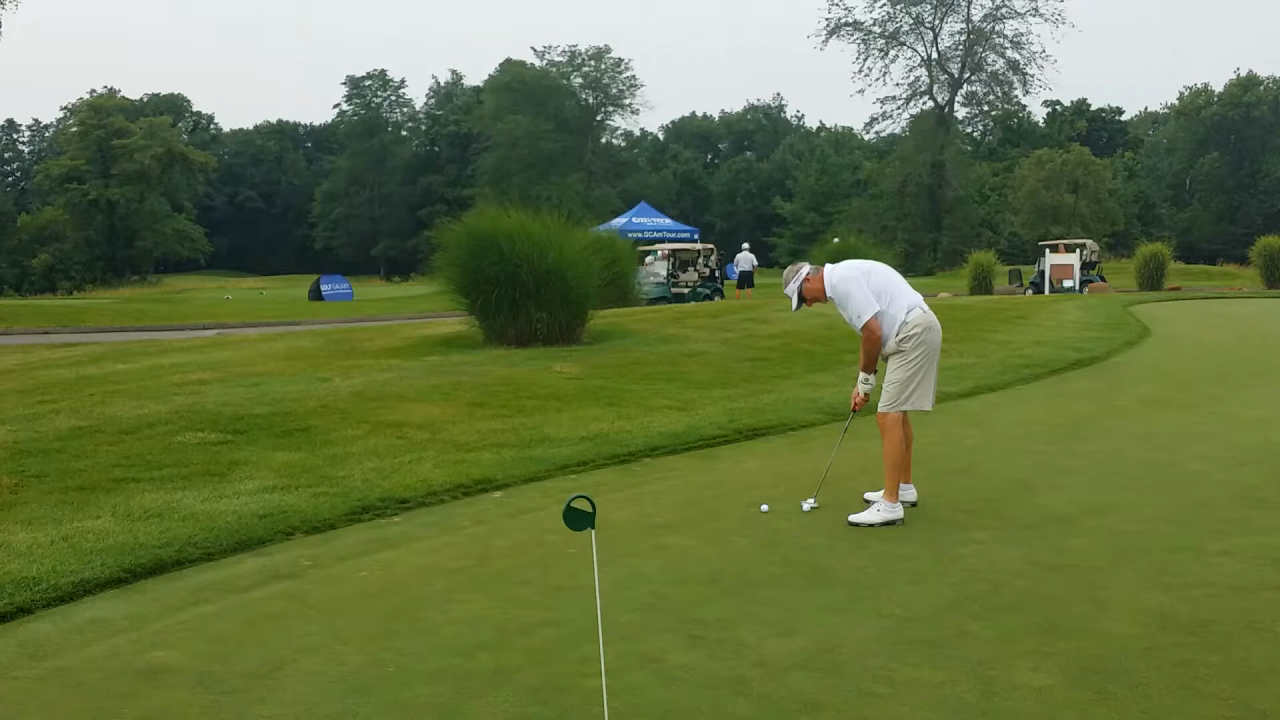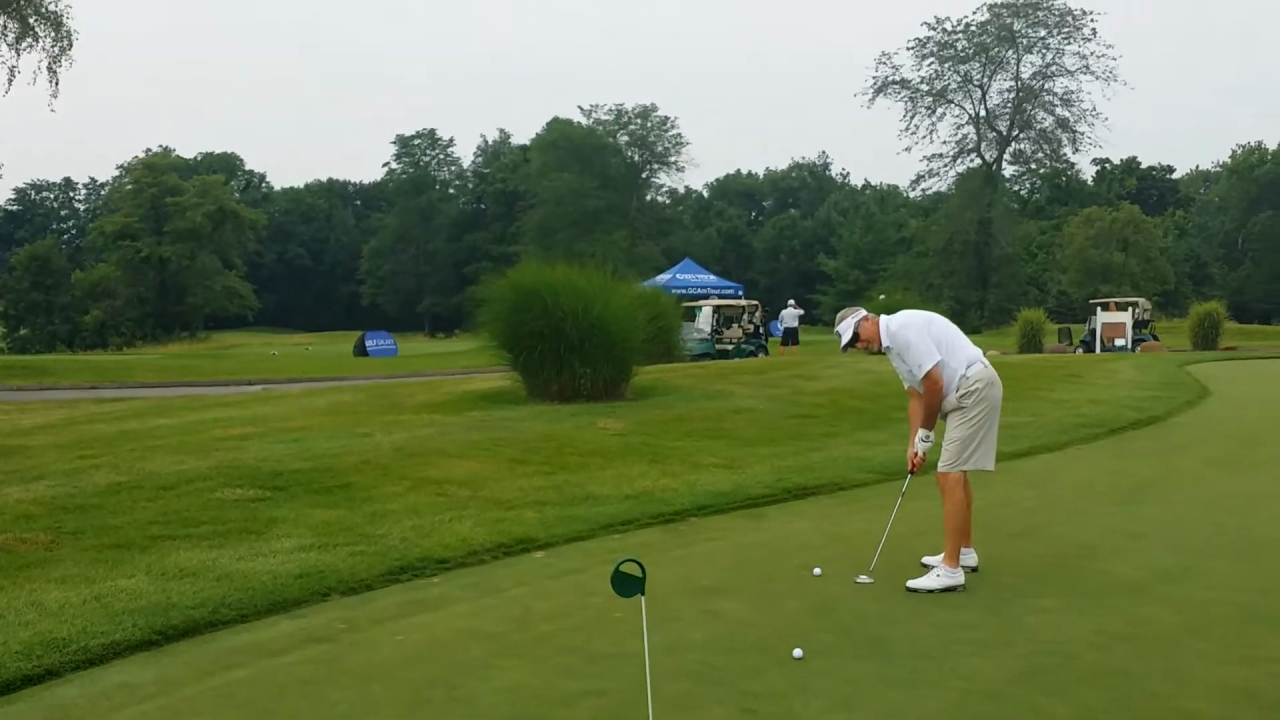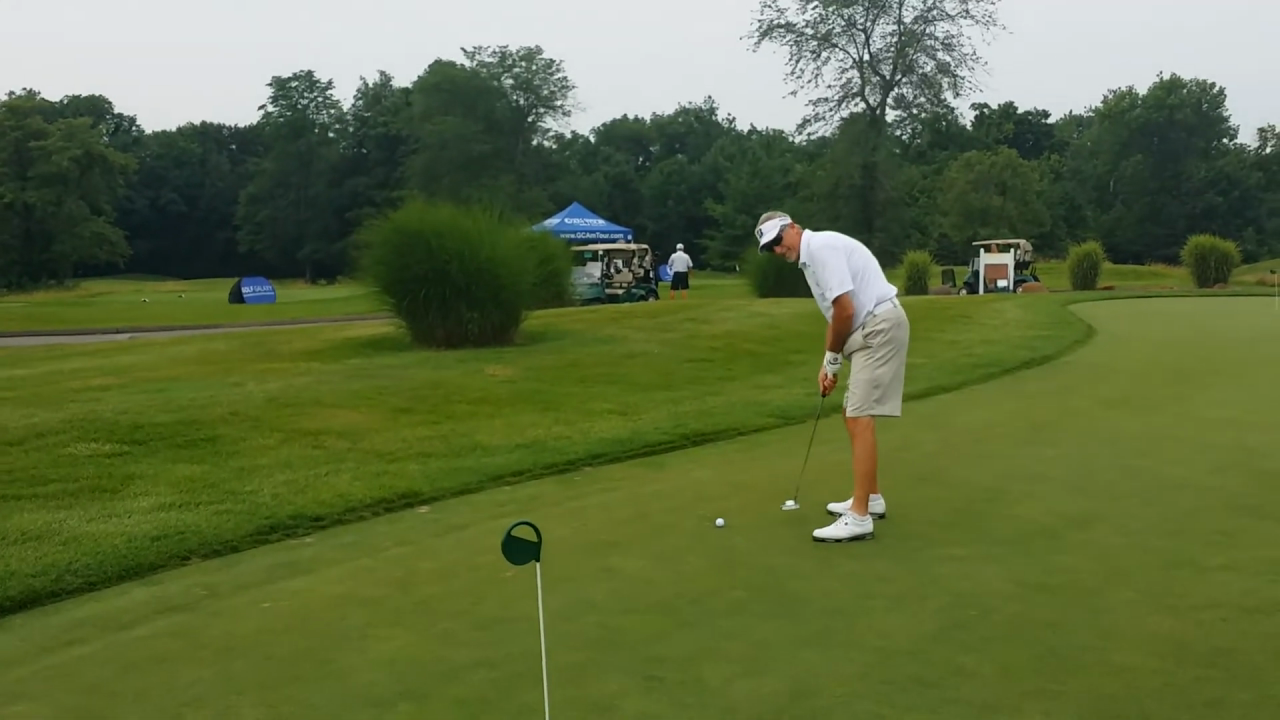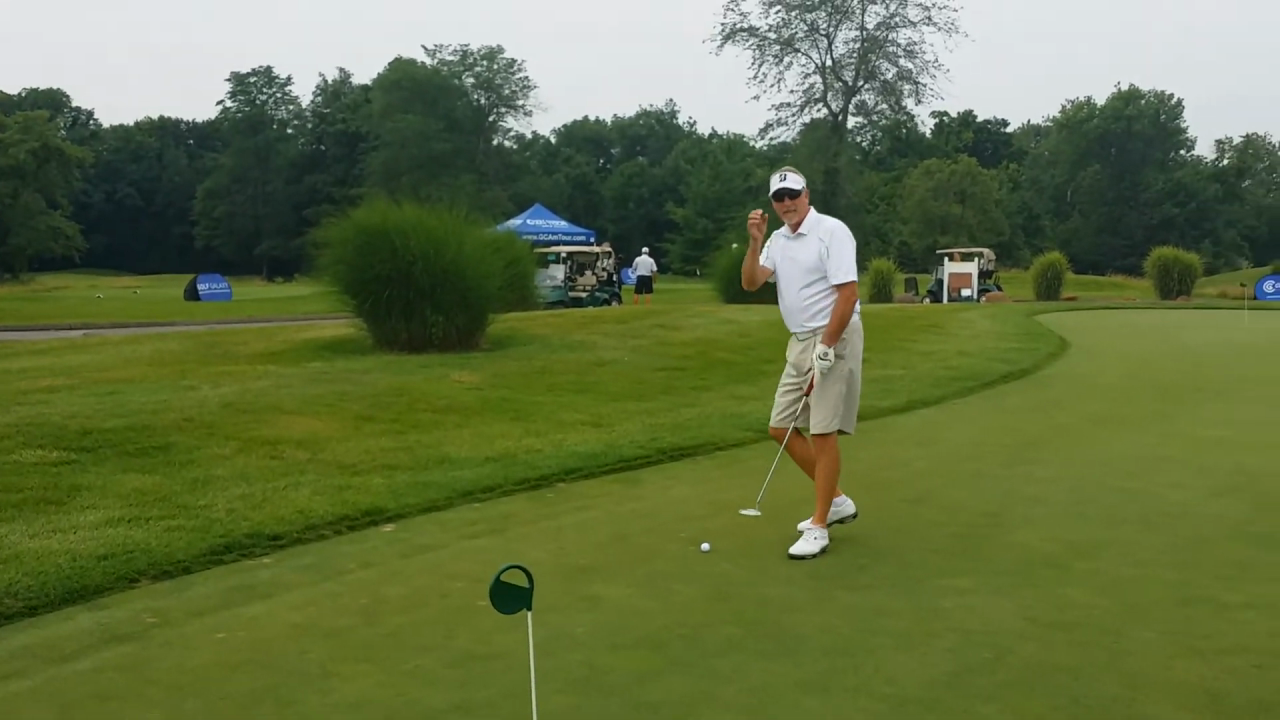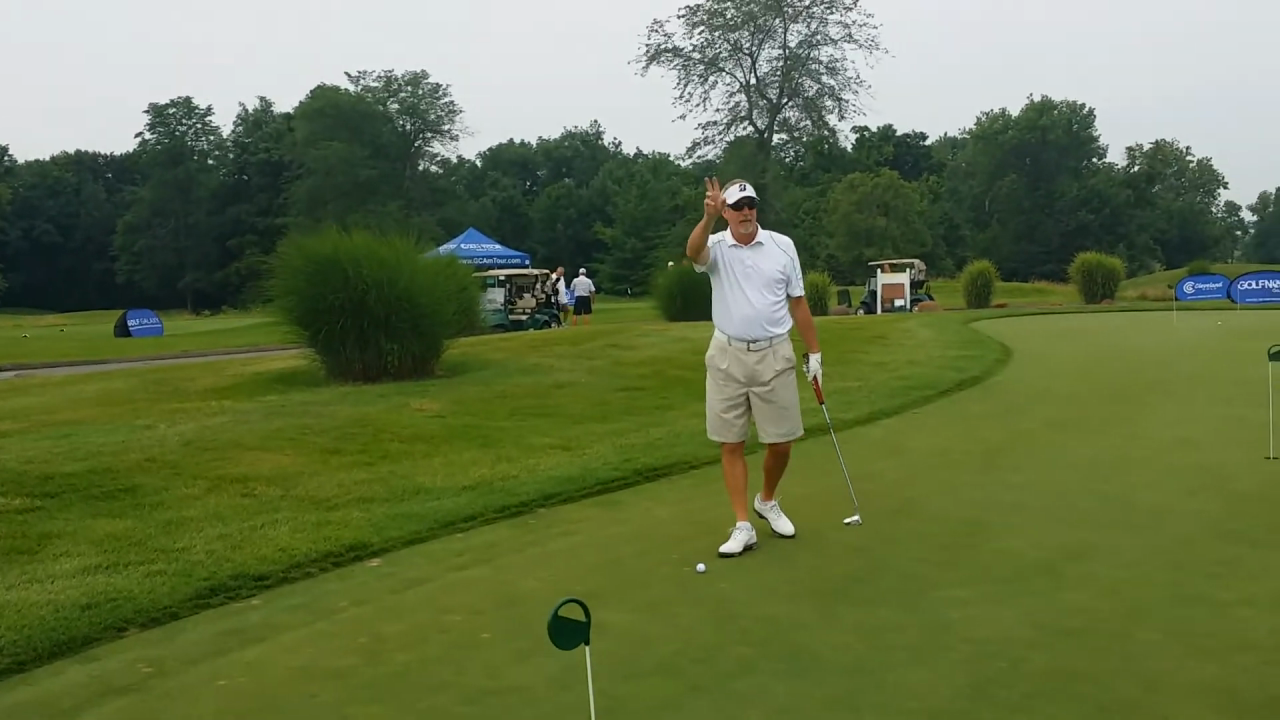
dt=1s
person 1, frame 1
left shoulder: (843, 279)
right shoulder: (841, 284)
left elbow: (873, 333)
right elbow: (868, 335)
left wrist: (866, 377)
right wrist: (860, 385)
left hip: (914, 332)
right hip: (913, 333)
left knee: (889, 416)
right knee: (897, 411)
left ankle: (890, 505)
right ankle: (904, 488)
person 1, frame 2
left shoulder: (902, 328)
right shoulder: (892, 344)
left elbow: (934, 383)
right elbow: (916, 394)
left wrist: (925, 434)
right wrist: (913, 444)
left hip: (974, 388)
right hip: (966, 392)
left knee: (949, 476)
right knee: (956, 472)
left ankle: (951, 570)
right ankle: (963, 552)
person 1, frame 3
left shoulder: (822, 247)
right shoulder: (810, 258)
left elbow: (845, 309)
right elbow: (836, 314)
left wrist: (832, 357)
right wrist: (827, 364)
left hip: (879, 328)
right hip: (870, 331)
left knee: (859, 420)
right knee: (856, 416)
left ankle: (859, 516)
right ankle: (871, 498)
person 1, frame 4
left shoulder: (832, 230)
right shoulder: (776, 240)
left elbow: (848, 293)
right elbow: (750, 282)
left wrist: (826, 346)
right wrist: (755, 238)
left hip: (833, 343)
right hip: (800, 344)
left knee: (822, 434)
right knee: (779, 429)
left ankle: (817, 527)
right ankle: (837, 501)
person 1, frame 5
left shoulder: (783, 245)
right shoulder: (715, 247)
left elbow: (798, 304)
right elbow: (693, 251)
left wrist: (814, 353)
right wrist: (709, 215)
left hip: (774, 355)
right hip: (727, 357)
left knee: (780, 442)
right knee: (731, 446)
left ankle: (768, 501)
right ankle: (743, 527)
